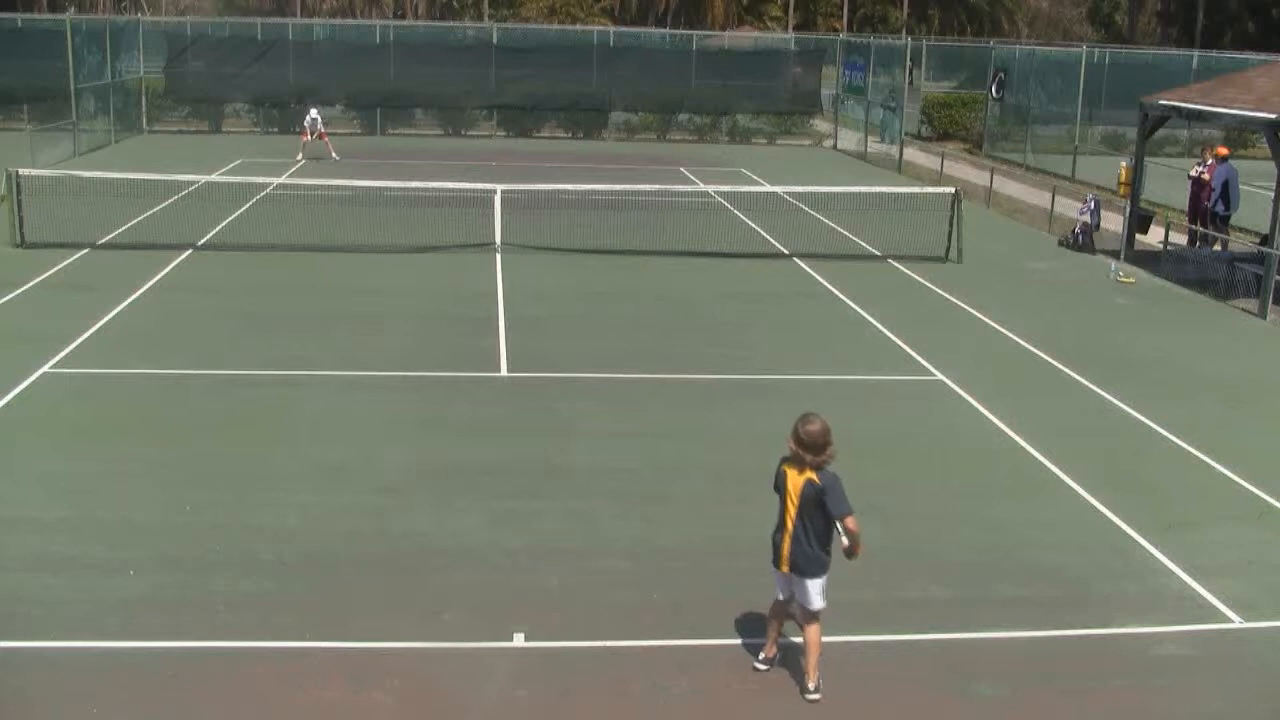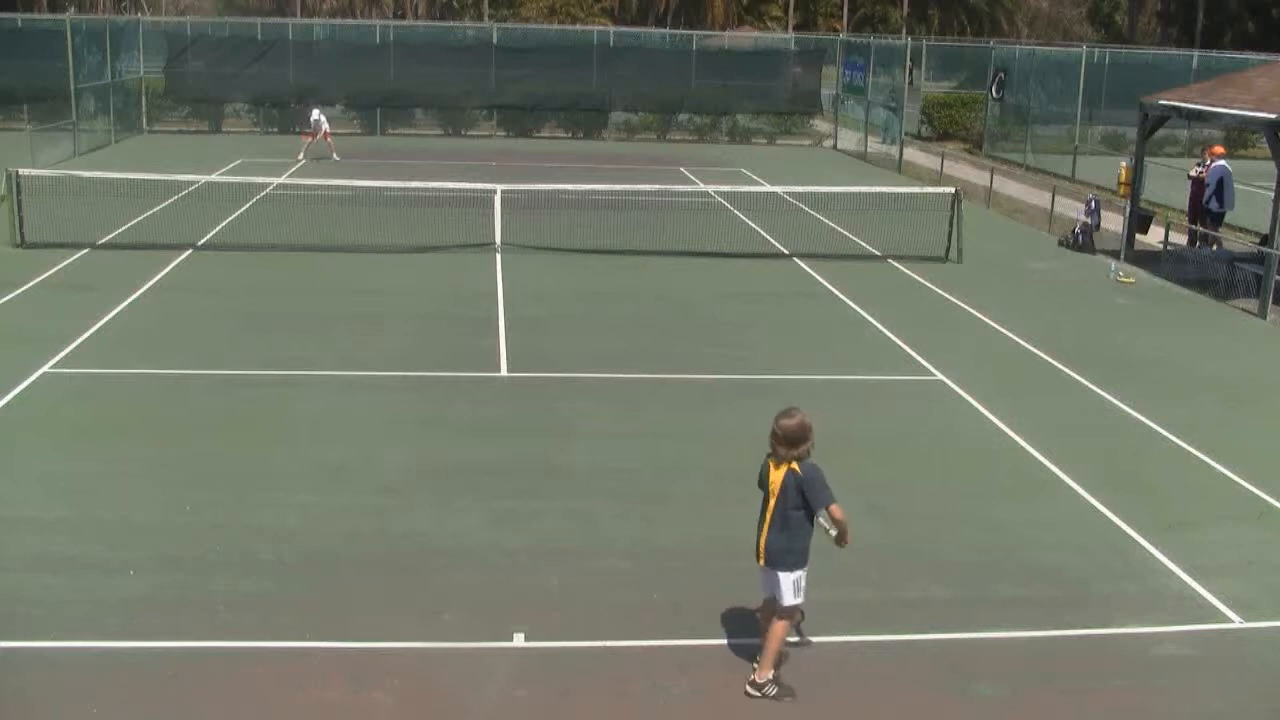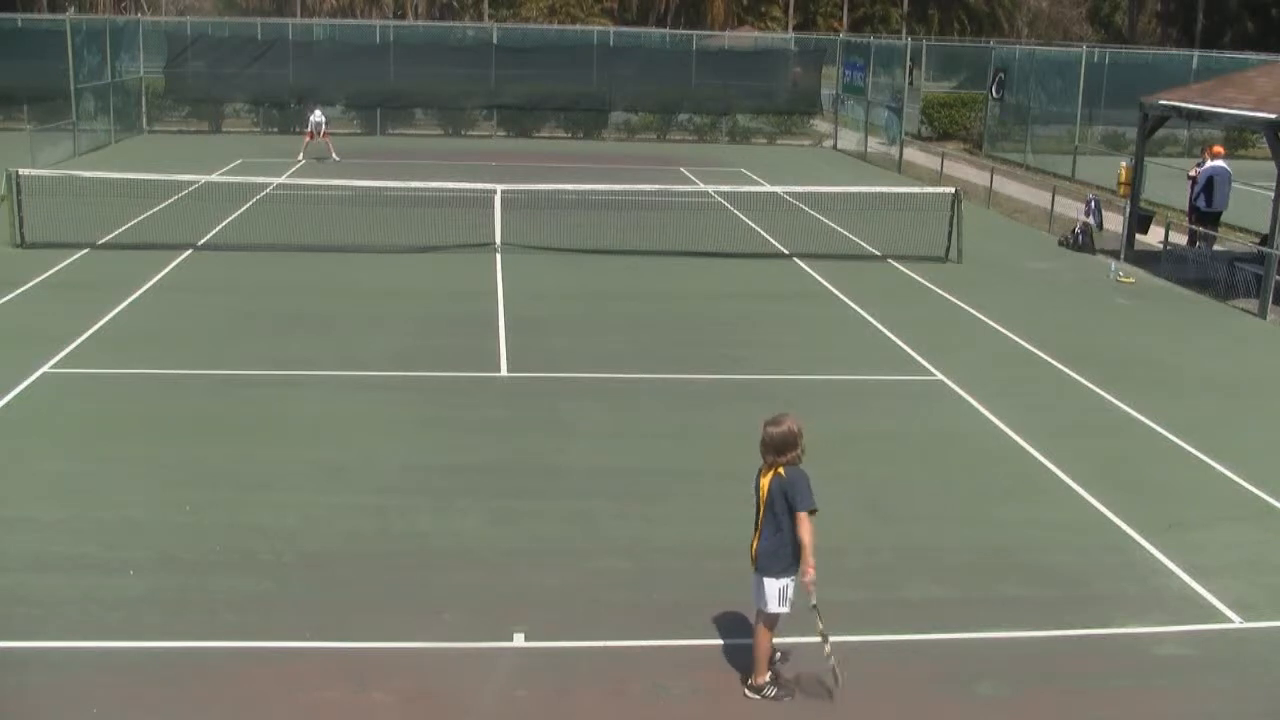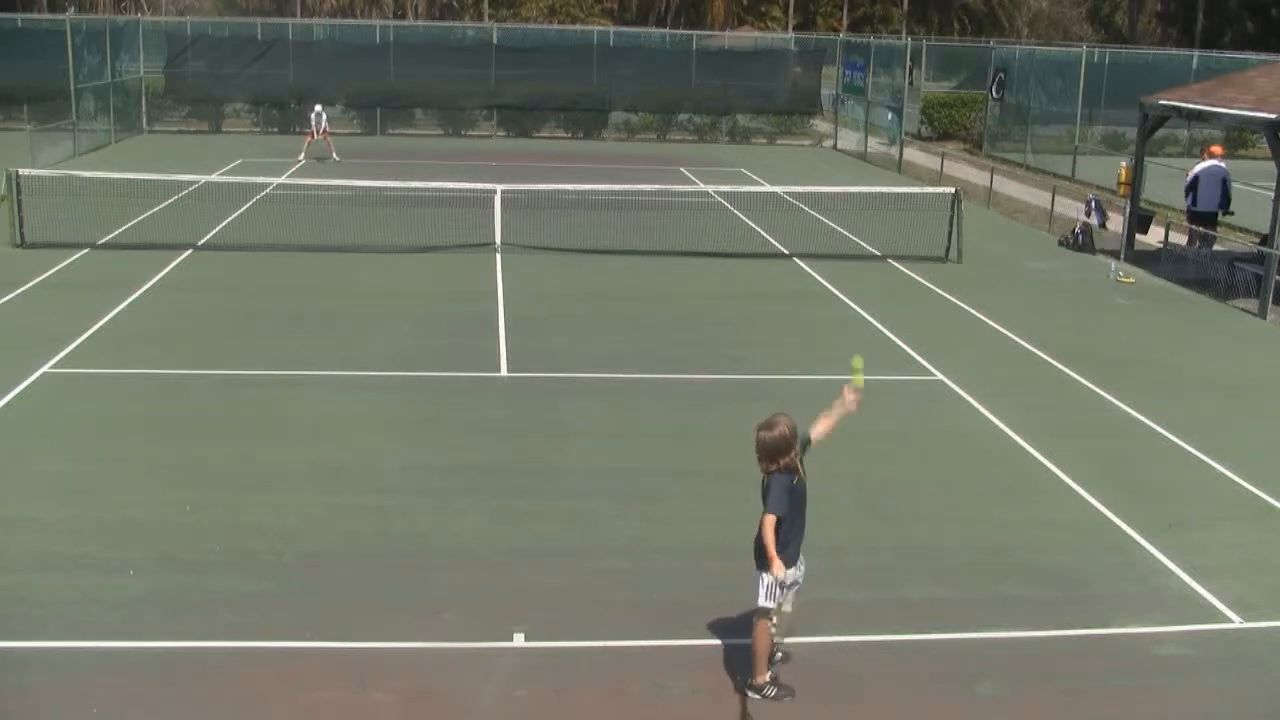
dt=0.3s
person 1, frame 1
left shoulder: (784, 468)
right shoulder: (827, 481)
right elbow: (849, 525)
right wrist: (855, 546)
left hip: (783, 553)
right hip: (811, 560)
left knee: (782, 601)
right knee: (810, 617)
left ankle: (768, 653)
right ankle: (811, 681)
person 1, frame 2
left shoulder: (770, 463)
right shoulder: (808, 472)
right elbow: (835, 513)
right wrist: (844, 534)
left hip: (767, 548)
right hip: (790, 555)
left knee: (771, 604)
right knee: (785, 613)
left ankle: (764, 655)
right ankle: (761, 677)
person 1, frame 3
left shoulder: (765, 472)
right shoulder: (795, 477)
right elbow: (803, 521)
right wrist: (809, 562)
left hip: (764, 553)
right hip: (779, 560)
left knee: (766, 614)
right knee: (768, 618)
left ankle: (767, 654)
right ankle: (759, 680)
person 1, frame 4
left shoulder: (790, 457)
right shoulder: (779, 481)
left elbow: (815, 431)
right elbow: (767, 524)
left wrist: (841, 407)
right wrist: (773, 561)
left hip: (788, 554)
right hip: (776, 558)
left knee: (779, 611)
right knee: (768, 615)
left ankle: (769, 651)
right ankle: (759, 681)
